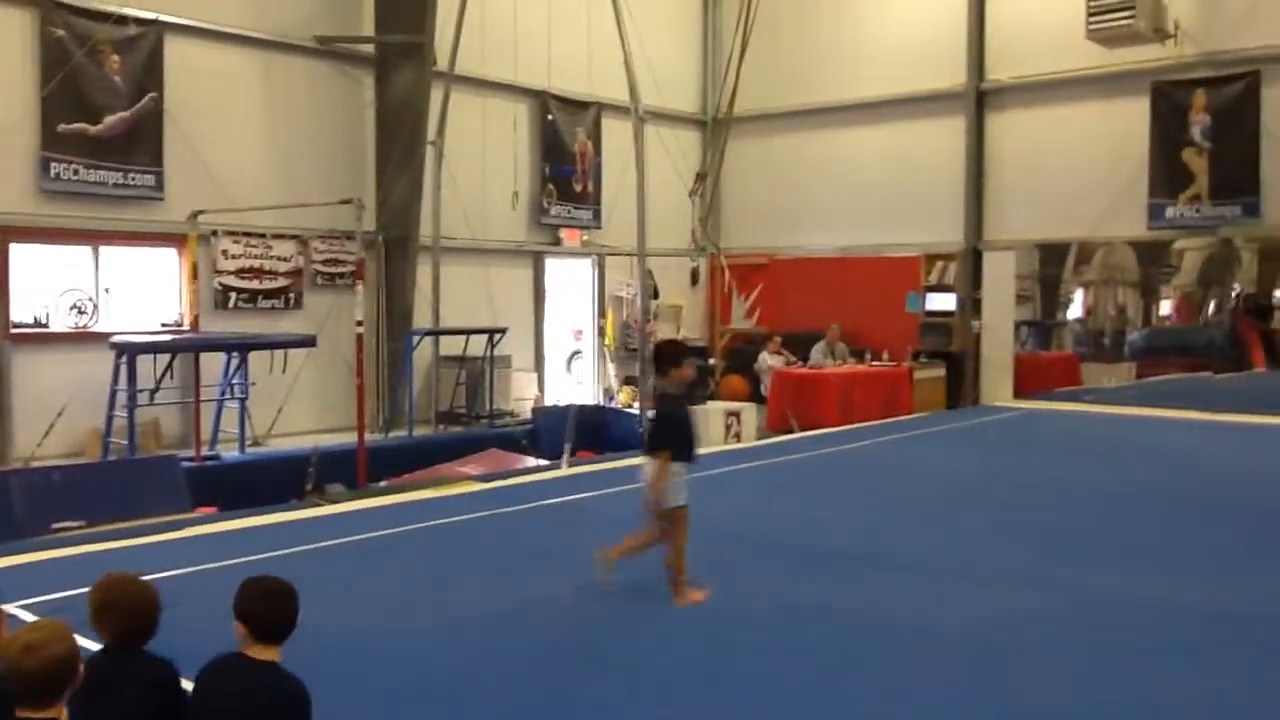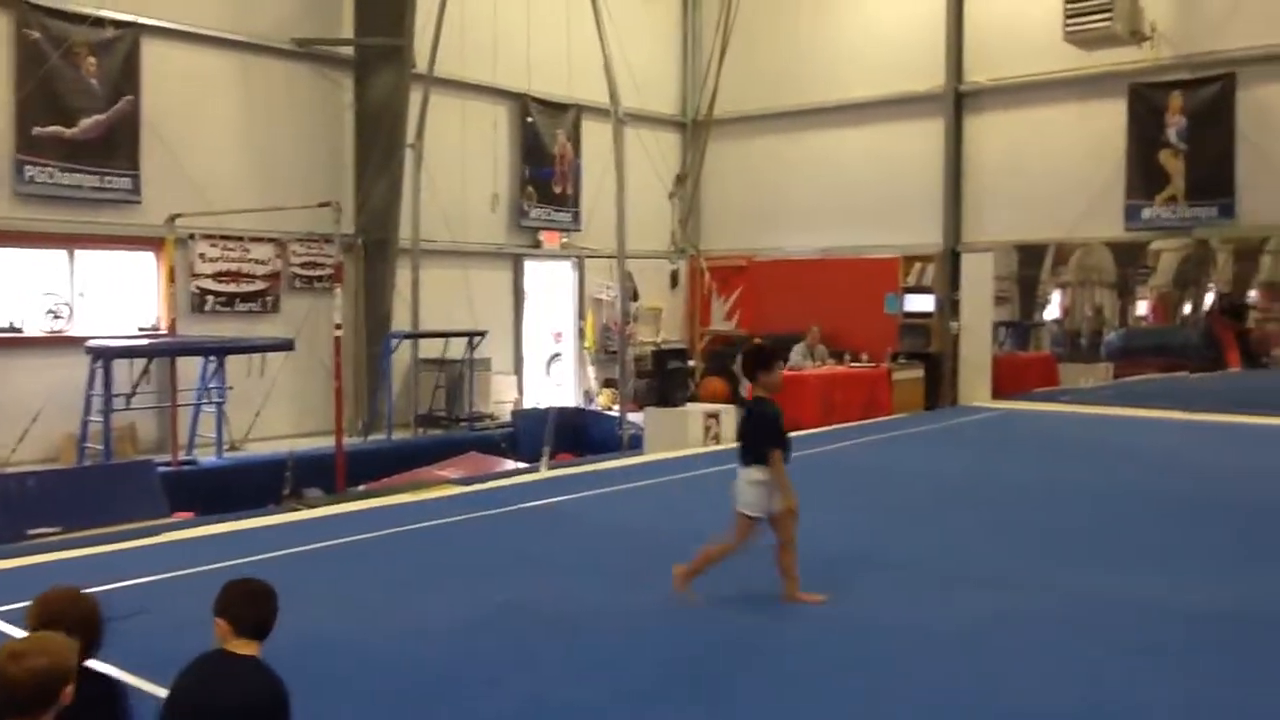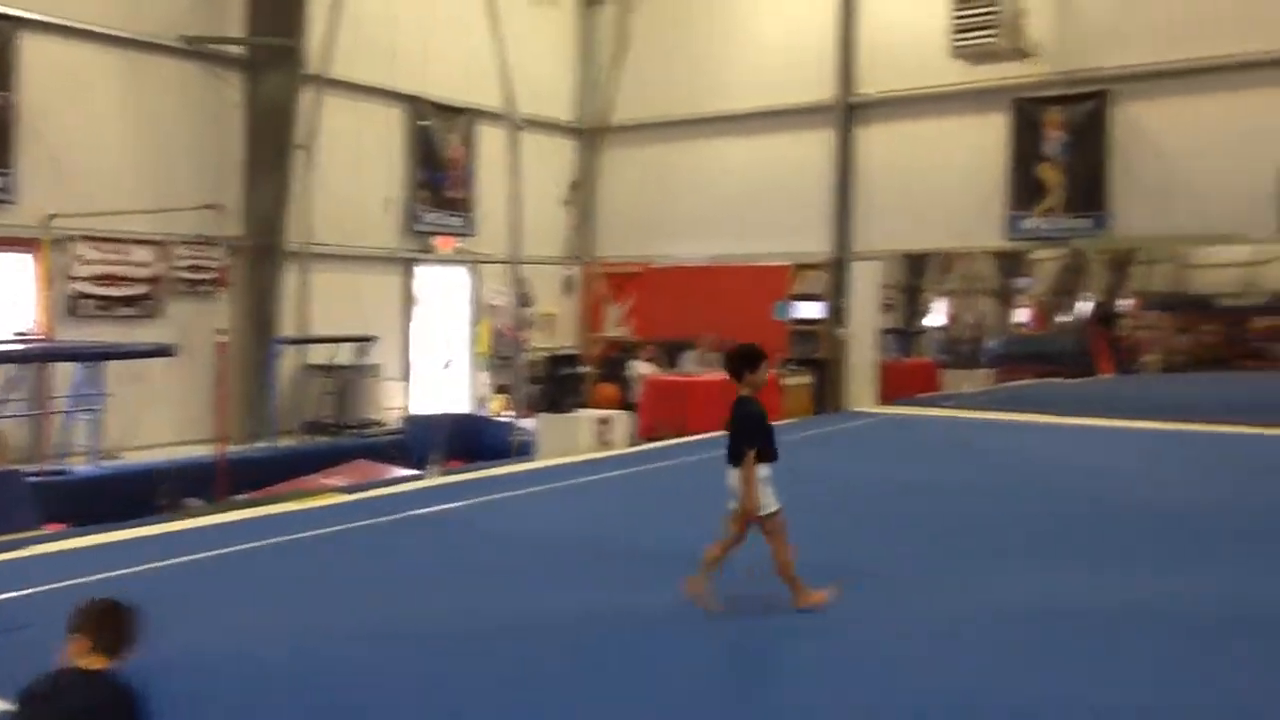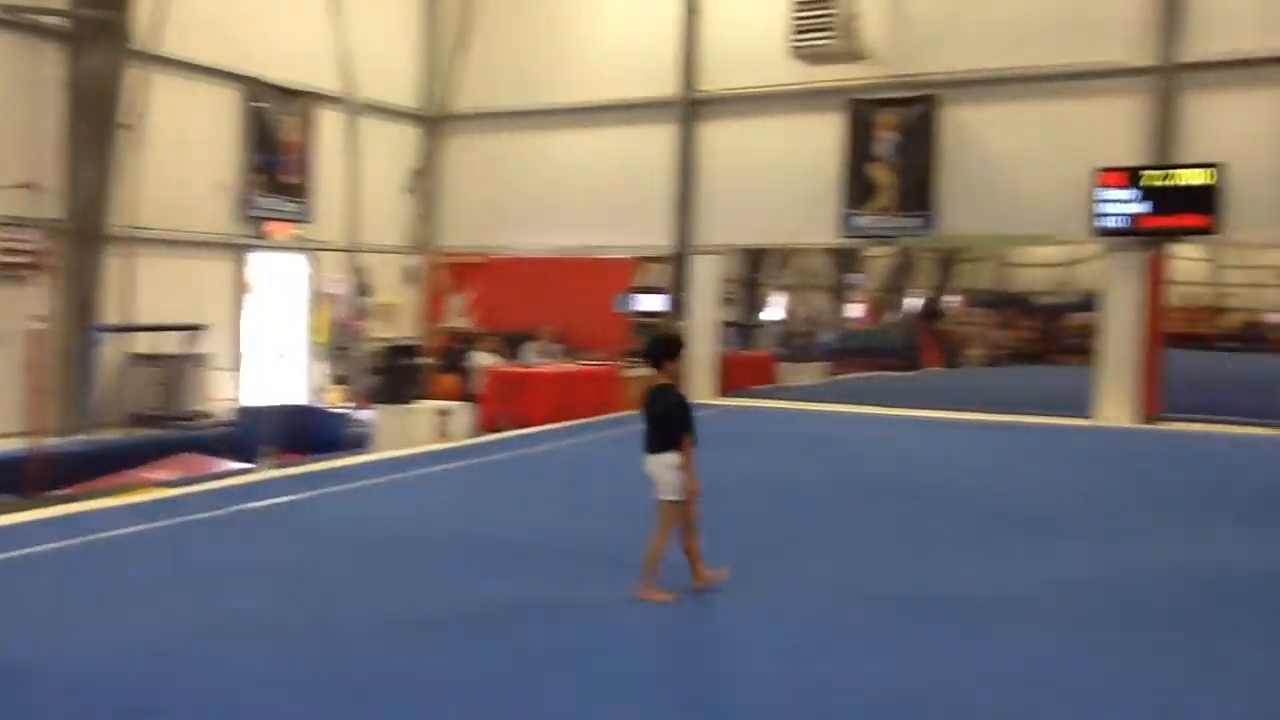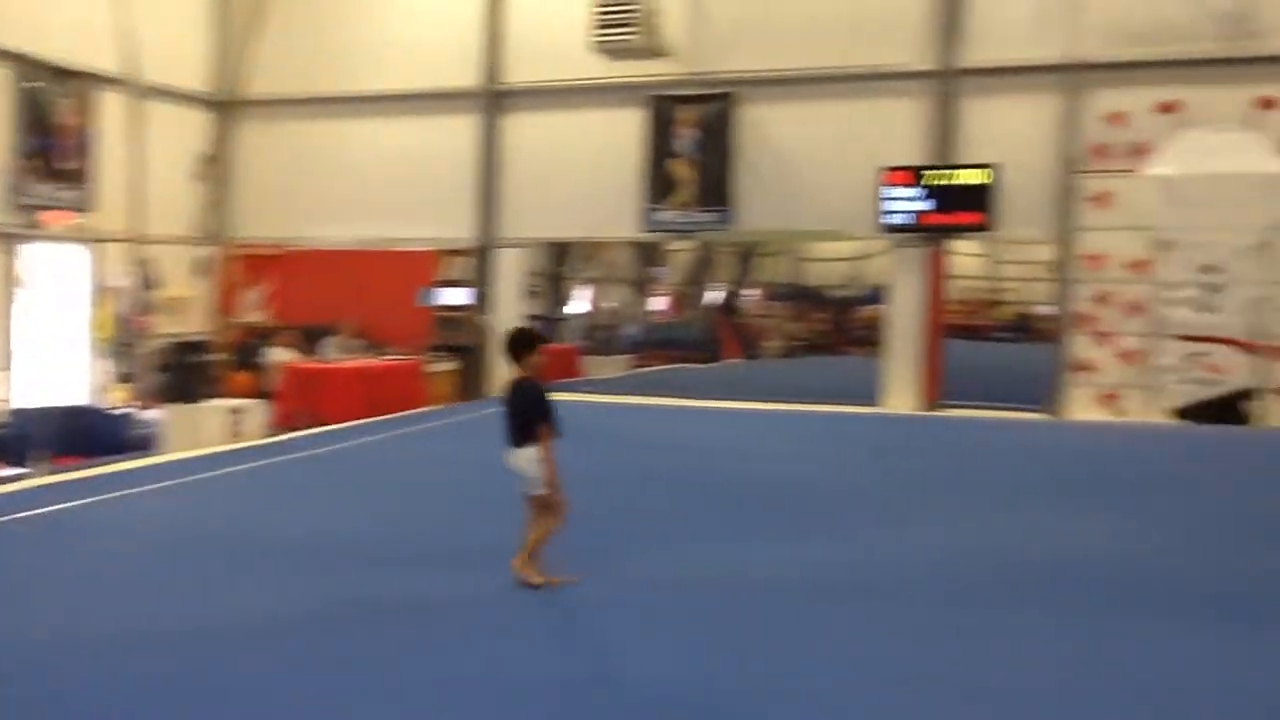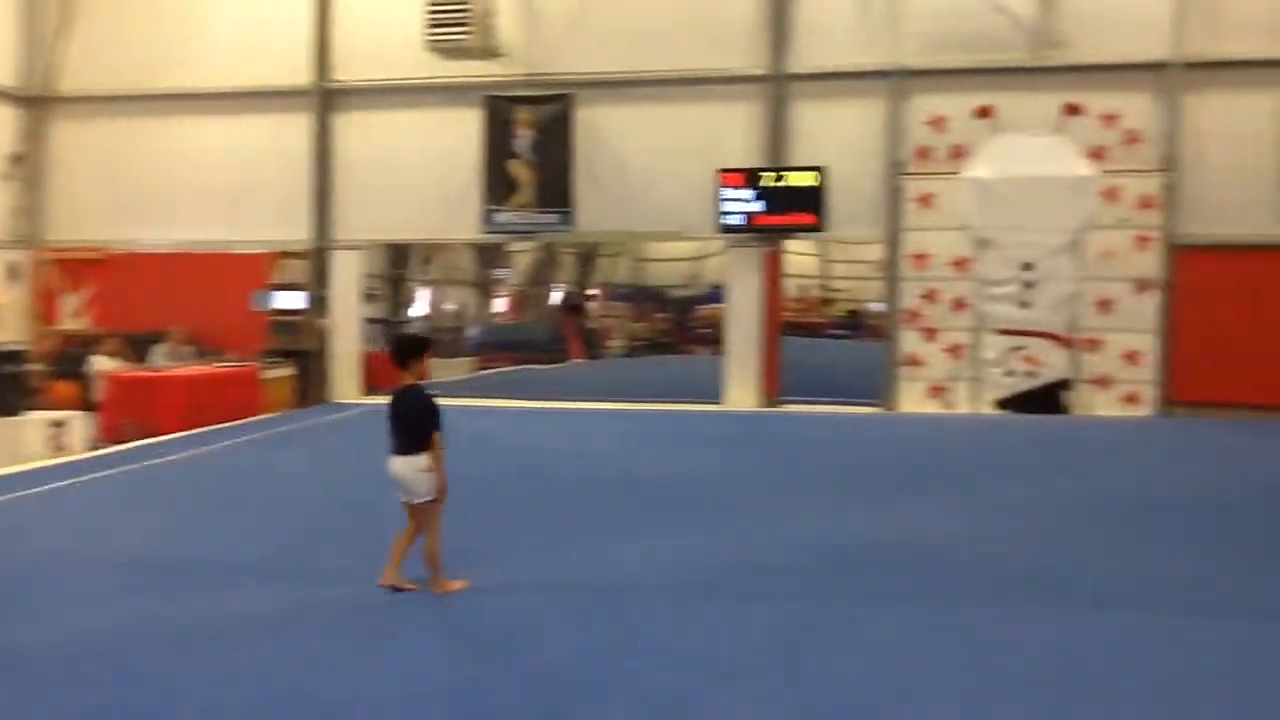
dt=0.3s
person 1, frame 1
left shoulder: (669, 399)
right shoulder: (673, 408)
right elbow: (664, 454)
right wrist: (657, 493)
left hip: (668, 472)
right hip: (666, 474)
left knee: (659, 533)
right knee: (677, 534)
left ankle: (611, 555)
right ankle: (680, 590)
person 1, frame 2
left shoulder: (756, 407)
right shoulder: (767, 412)
right elbow: (775, 458)
right wrist: (789, 496)
left hip: (761, 478)
right hip: (759, 481)
left knee: (788, 536)
right knee: (737, 541)
left ankle: (793, 590)
right ankle: (687, 572)
person 1, frame 3
left shoulder: (741, 405)
right shoulder: (750, 411)
right elbow: (749, 456)
right wrist: (749, 496)
left hip: (742, 478)
right hip: (753, 481)
left knee: (732, 537)
right knee: (780, 540)
left ankle: (698, 583)
right ankle: (802, 596)
person 1, frame 4
left shoulder: (652, 394)
right shoulder: (675, 399)
right elbow: (685, 441)
right wrist: (692, 478)
left hip: (656, 459)
right hip: (669, 463)
left knee: (688, 521)
right knee: (665, 528)
left ankle: (700, 573)
right ankle: (646, 587)
person 1, frame 5
left shoulder: (514, 388)
right shoulder: (534, 391)
right elbow: (542, 434)
right wrist: (551, 468)
left hip: (517, 453)
right hip: (532, 456)
left knee: (538, 514)
right knee: (556, 512)
left ankle: (531, 568)
right ankle: (523, 561)
person 1, frame 6
left shoulder: (397, 396)
right shoulder: (423, 400)
right elbow: (434, 441)
right wrist: (441, 476)
left hip: (397, 463)
right hip: (418, 465)
left knee: (415, 524)
right knee: (431, 528)
left ankle: (391, 574)
right ankle: (439, 582)
